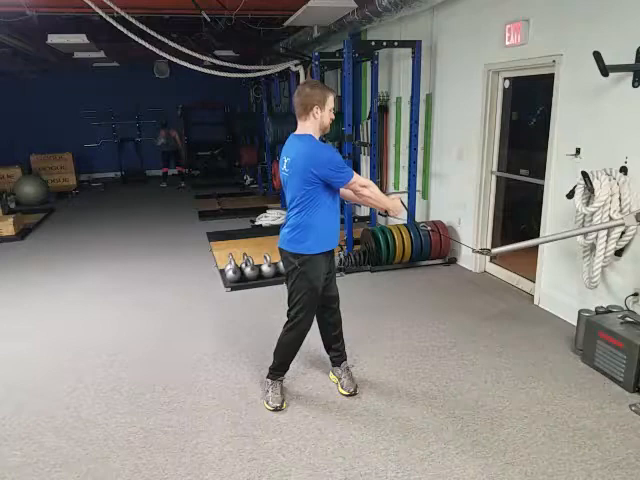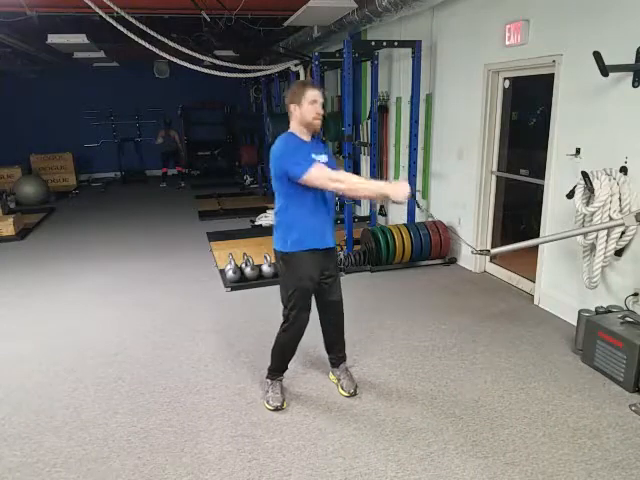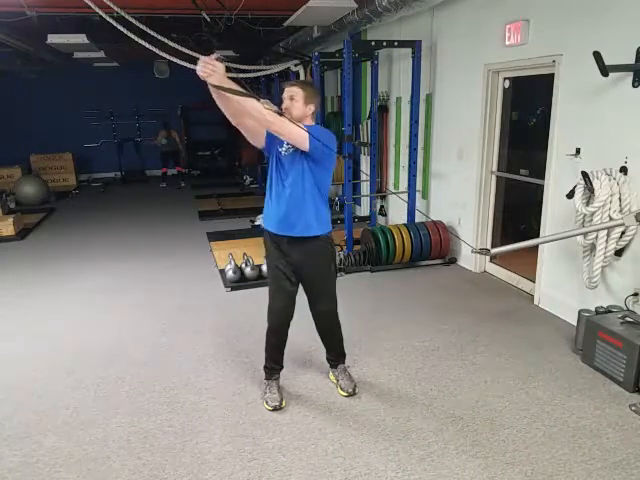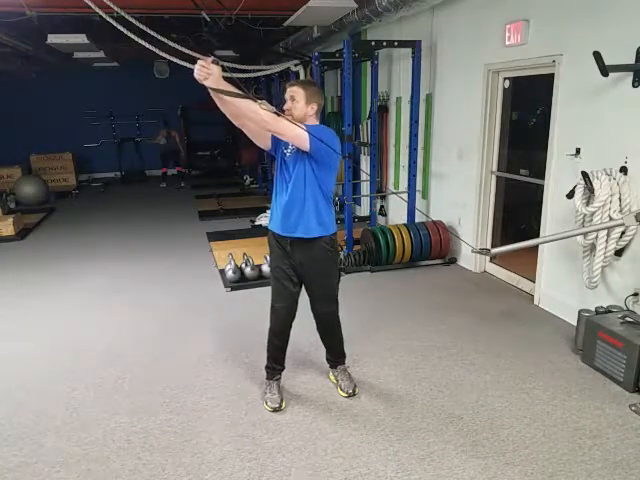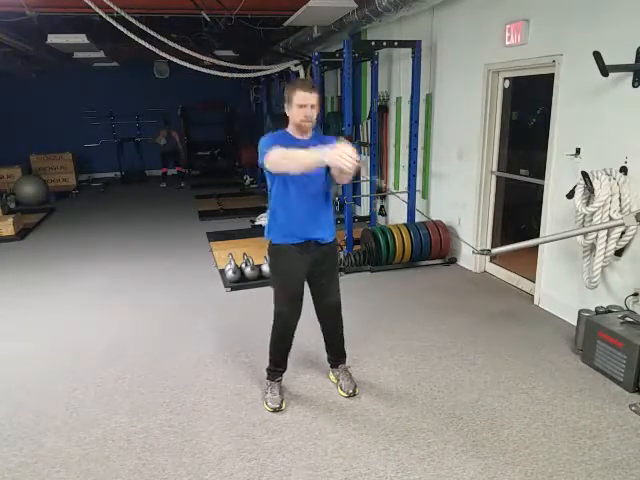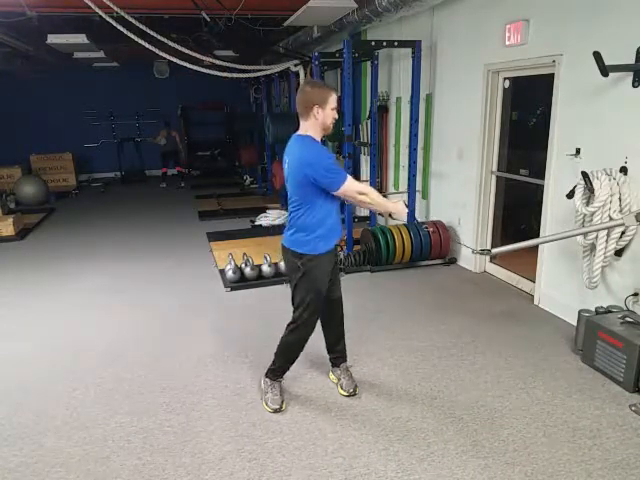
dt=0.7s
person 1, frame 1
left shoulder: (294, 146)
right shoulder: (318, 153)
left elbow: (338, 189)
right elbow: (361, 185)
left wrist: (377, 203)
right wrist: (389, 205)
left hip: (317, 248)
right hip: (305, 251)
left knee: (329, 307)
right knee: (300, 318)
left ankle: (339, 364)
right ankle: (274, 378)
person 1, frame 2
left shoulder: (318, 148)
right shoulder: (285, 148)
left elbow: (344, 183)
right elbow: (330, 181)
left wrist: (381, 190)
right wrist: (385, 188)
left hip: (325, 246)
right hip: (295, 249)
left knee: (333, 309)
right knee: (295, 319)
left ankle: (338, 365)
right ankle: (273, 378)
person 1, frame 3
left shoulder: (323, 139)
right shoulder: (275, 141)
left elbow: (275, 123)
right elbow: (241, 119)
left wrist: (227, 83)
right wrist: (215, 85)
left hip: (314, 241)
right hip: (278, 240)
left knee: (325, 310)
right knee: (278, 314)
left ankle: (338, 366)
right ankle: (271, 377)
person 1, frame 4
left shoulder: (326, 139)
right shoulder: (282, 141)
left elbow: (271, 123)
right elbow: (245, 122)
left wrist: (222, 84)
right wrist: (213, 86)
left hip: (318, 243)
right hip: (282, 240)
left knee: (326, 310)
right knee: (281, 313)
left ankle: (338, 365)
right ankle: (273, 377)
person 1, frame 5
left shoulder: (331, 143)
right shoulder: (274, 142)
left elbow: (343, 176)
right elbow: (283, 162)
left wrist: (343, 163)
right wrist: (325, 155)
left hip: (324, 243)
right hip: (286, 246)
left knee: (330, 309)
right knee: (286, 316)
left ankle: (338, 366)
right ankle: (274, 378)
person 1, frame 6
left shoulder: (300, 145)
right shoulder: (313, 155)
left elbow: (343, 190)
right elbow: (357, 192)
left wrist: (382, 205)
right wrist: (392, 208)
left hip: (321, 247)
right hip: (307, 253)
left knee: (332, 307)
right knee: (305, 318)
left ankle: (338, 365)
right ankle: (272, 378)
